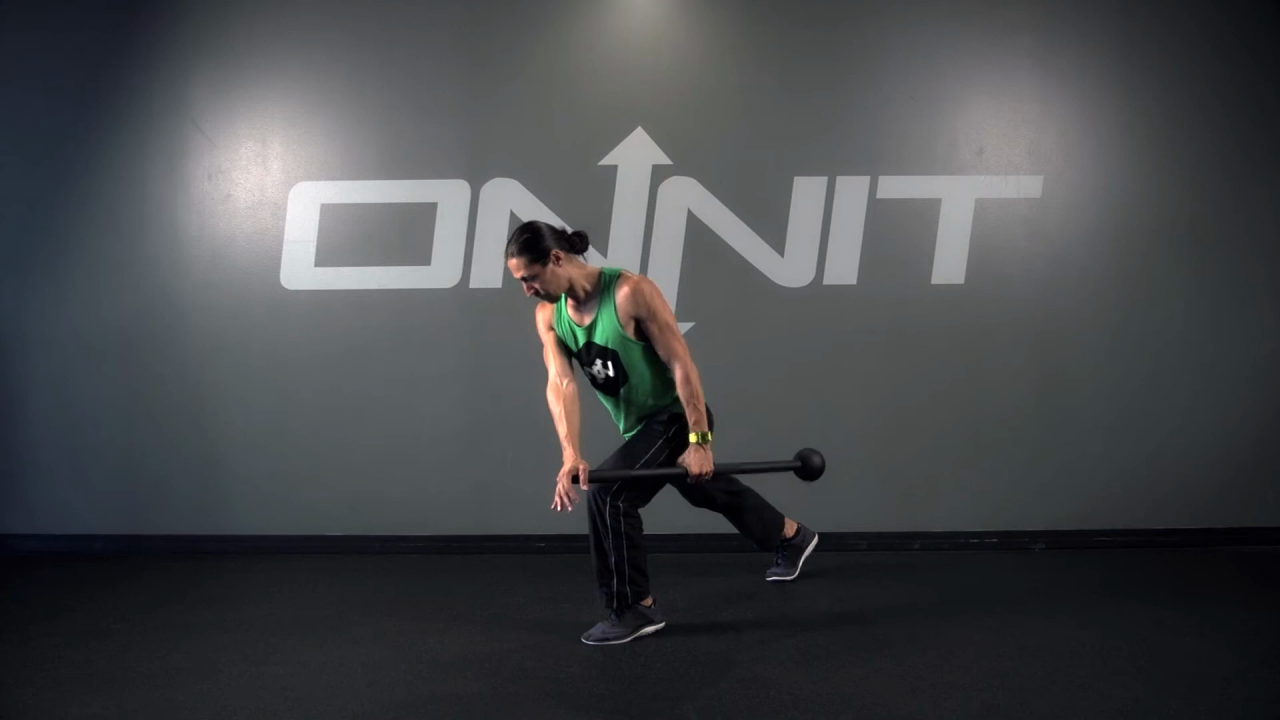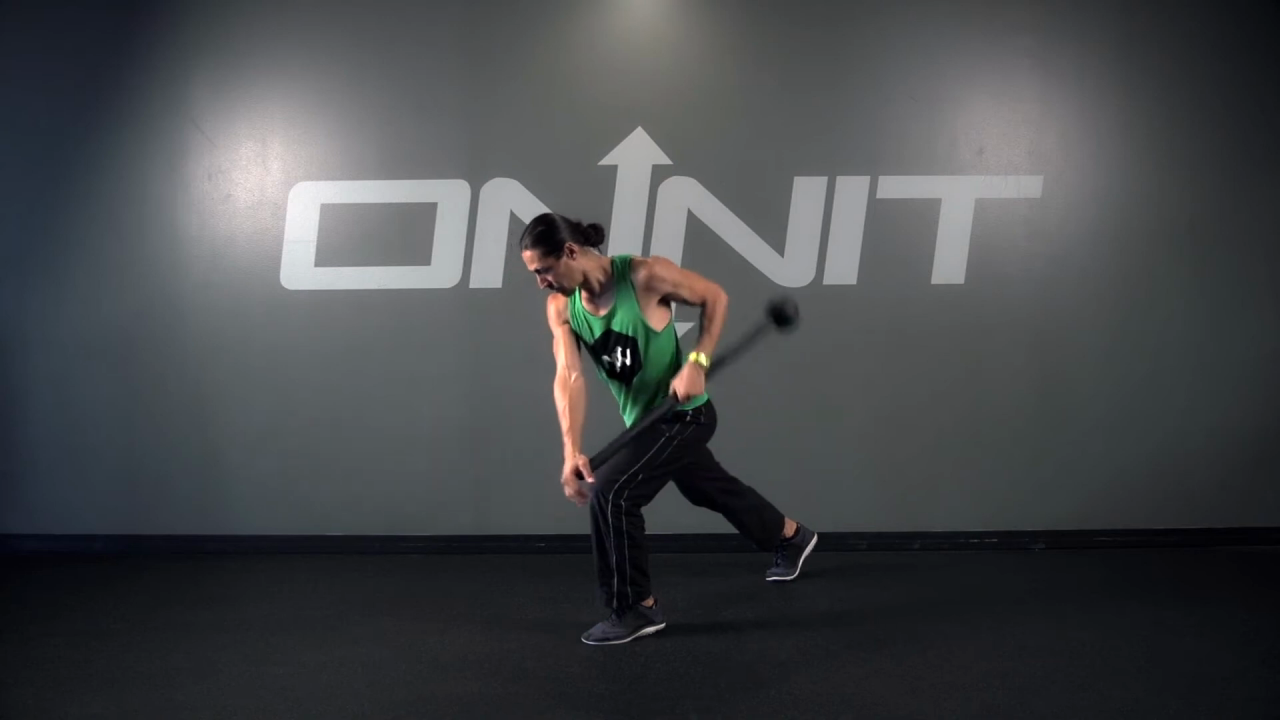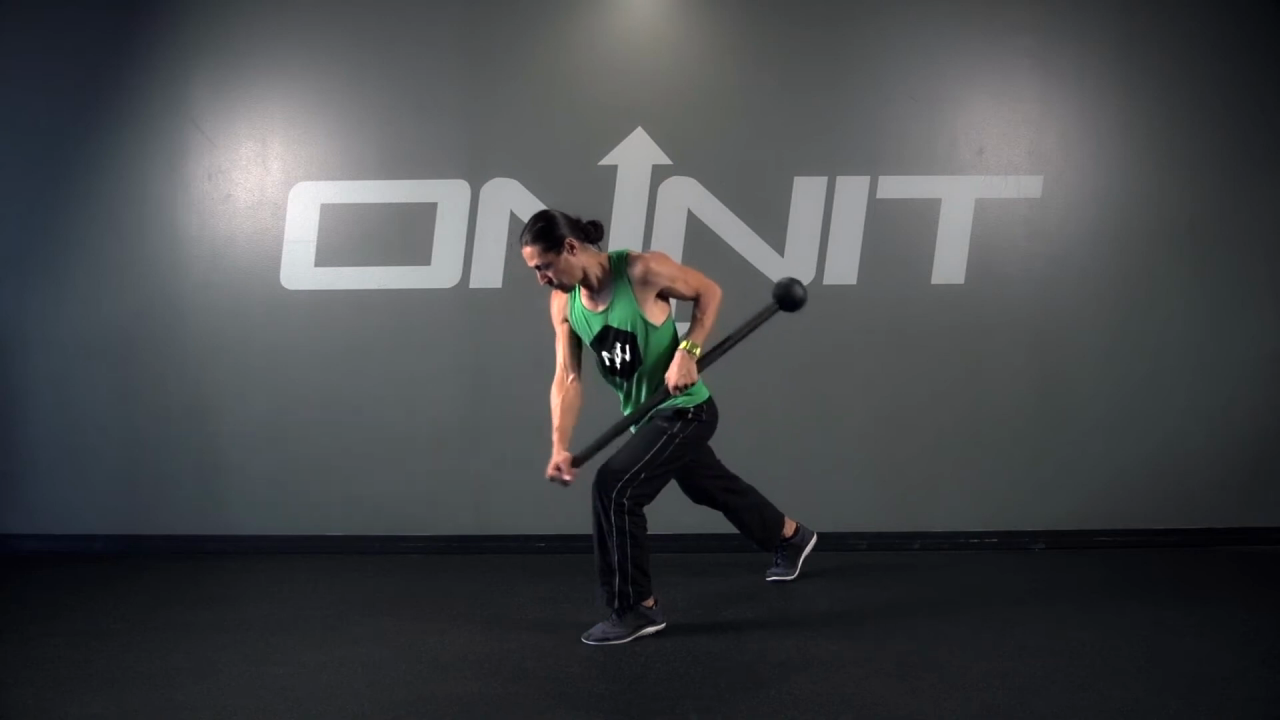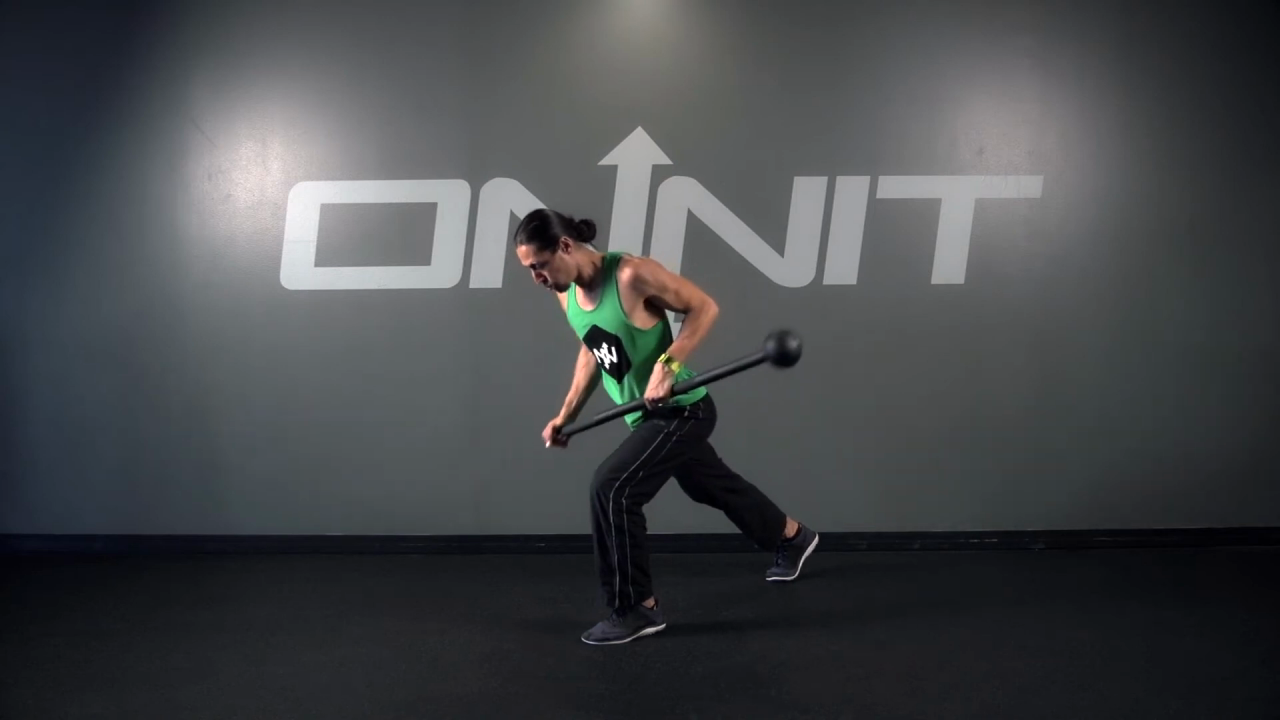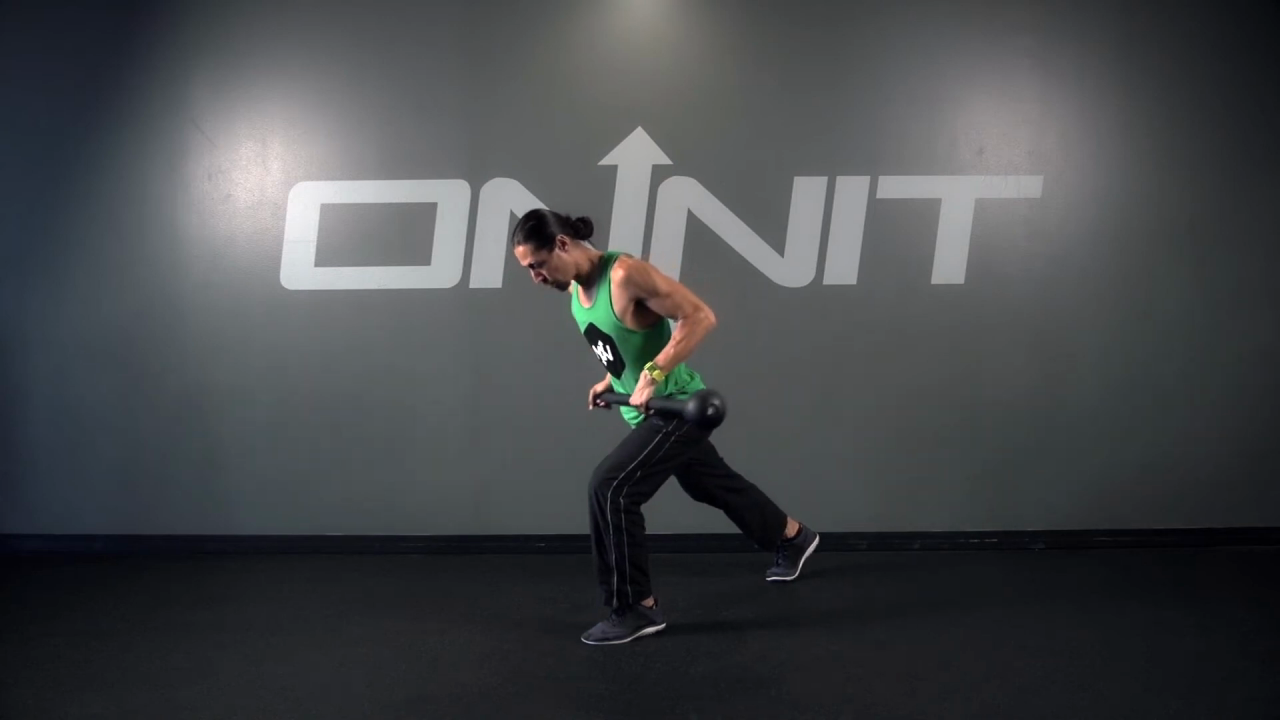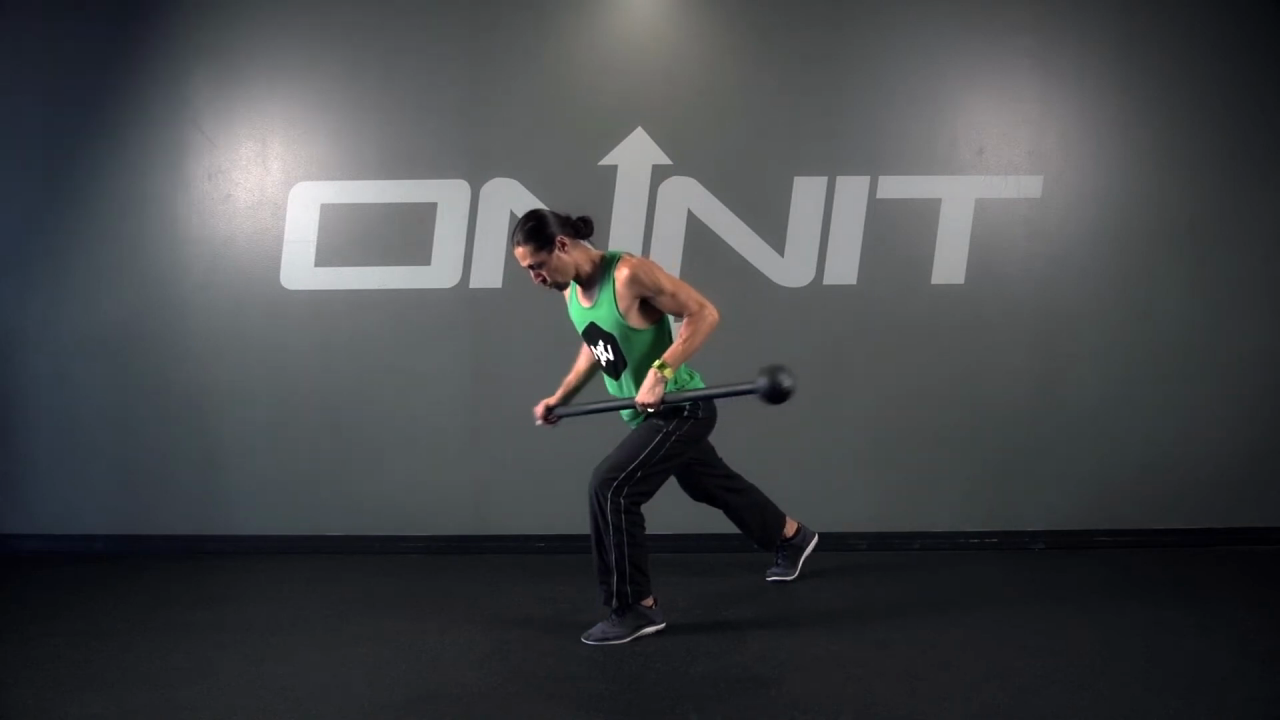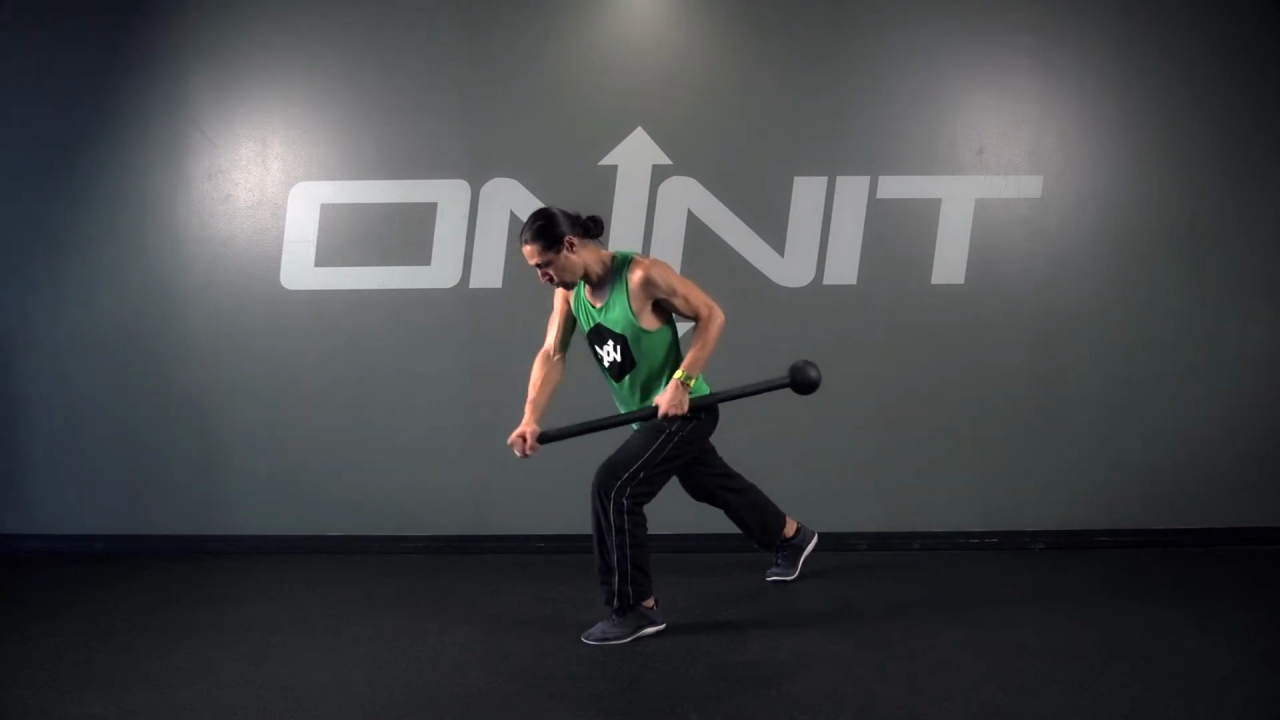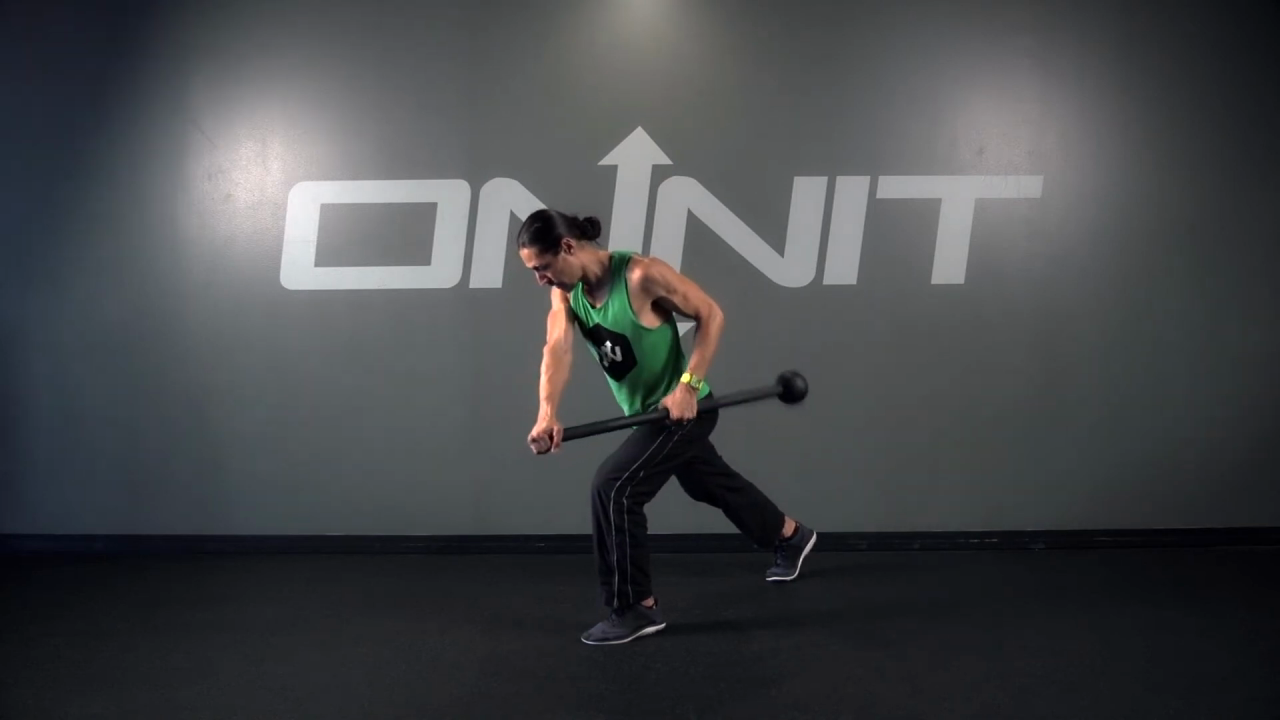
dt=0.5s
person 1, frame 1
left shoulder: (630, 291)
right shoulder: (549, 316)
left elbow: (680, 364)
right elbow: (561, 384)
left wrist: (699, 440)
right wrist: (572, 454)
left hip: (675, 416)
right hip: (641, 425)
left knee: (608, 492)
right knee: (711, 491)
left ankle: (636, 608)
right ankle: (792, 536)
person 1, frame 2
left shoulder: (645, 275)
right shoulder: (560, 308)
left elbow: (715, 297)
right elbow: (569, 376)
left wrist: (696, 361)
right wrist: (571, 450)
left hip: (683, 411)
right hip: (644, 420)
left knee: (612, 490)
right knee: (711, 489)
left ankle: (636, 608)
right ankle: (791, 537)
person 1, frame 3
left shoulder: (641, 270)
right shoulder: (563, 304)
left elbow: (709, 291)
right elbow: (568, 378)
left wrist: (687, 352)
right wrist: (560, 446)
left hip: (684, 409)
right hip: (647, 418)
left knee: (613, 489)
right knee: (711, 487)
left ankle: (636, 609)
right ankle: (791, 536)
person 1, frame 4
left shoulder: (632, 274)
right shoulder: (567, 294)
left elbow: (704, 307)
left wrist: (666, 366)
right wrist: (565, 415)
left hip: (681, 409)
right hip: (649, 417)
left knee: (611, 488)
right knee: (713, 486)
left ankle: (637, 609)
right ankle: (793, 537)
person 1, frame 5
left shoulder: (626, 274)
right shoulder: (576, 287)
left elbow: (700, 317)
left wrist: (651, 374)
right wrist: (609, 380)
right hip: (653, 412)
left knee: (610, 487)
right knee: (713, 485)
left ankle: (637, 608)
right ankle: (794, 537)
person 1, frame 6
left shoulder: (629, 273)
right shoulder: (570, 289)
left elbow: (703, 313)
left wrist: (660, 372)
right wrist: (560, 397)
left hip: (680, 408)
right hip: (653, 414)
left knee: (610, 488)
right knee: (712, 485)
left ankle: (636, 608)
right ankle: (792, 537)
person 1, frame 7
left shoulder: (642, 275)
right shoulder: (568, 291)
left elbow: (712, 315)
right elbow: (552, 354)
left wrist: (681, 382)
right wrist: (531, 417)
left hip: (684, 409)
right hip: (649, 415)
left knee: (613, 488)
right knee: (713, 485)
left ankle: (637, 609)
right ankle: (793, 537)
person 1, frame 8
left shoulder: (641, 275)
right shoulder: (565, 290)
left elbow: (711, 314)
right elbow: (557, 349)
left wrist: (688, 385)
right wrist: (547, 413)
left hip: (681, 407)
right hip: (649, 412)
left knee: (613, 487)
right knee: (710, 484)
left ankle: (636, 608)
right ankle: (791, 536)
